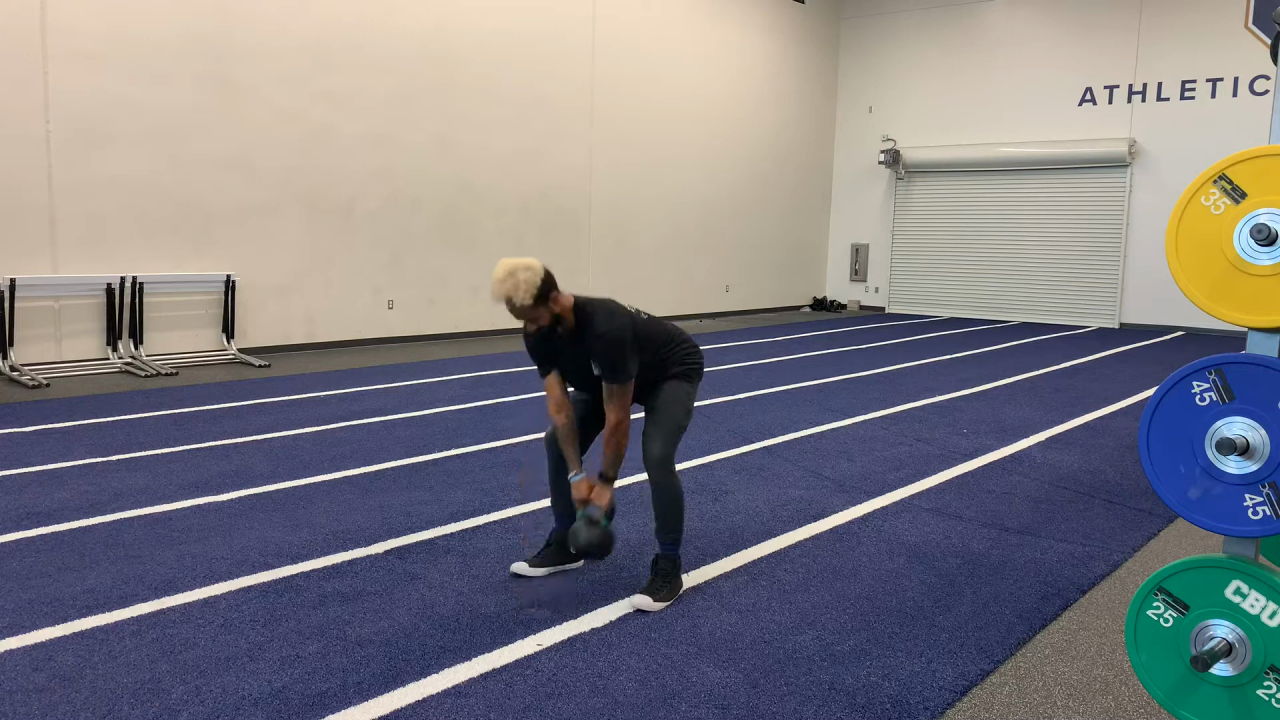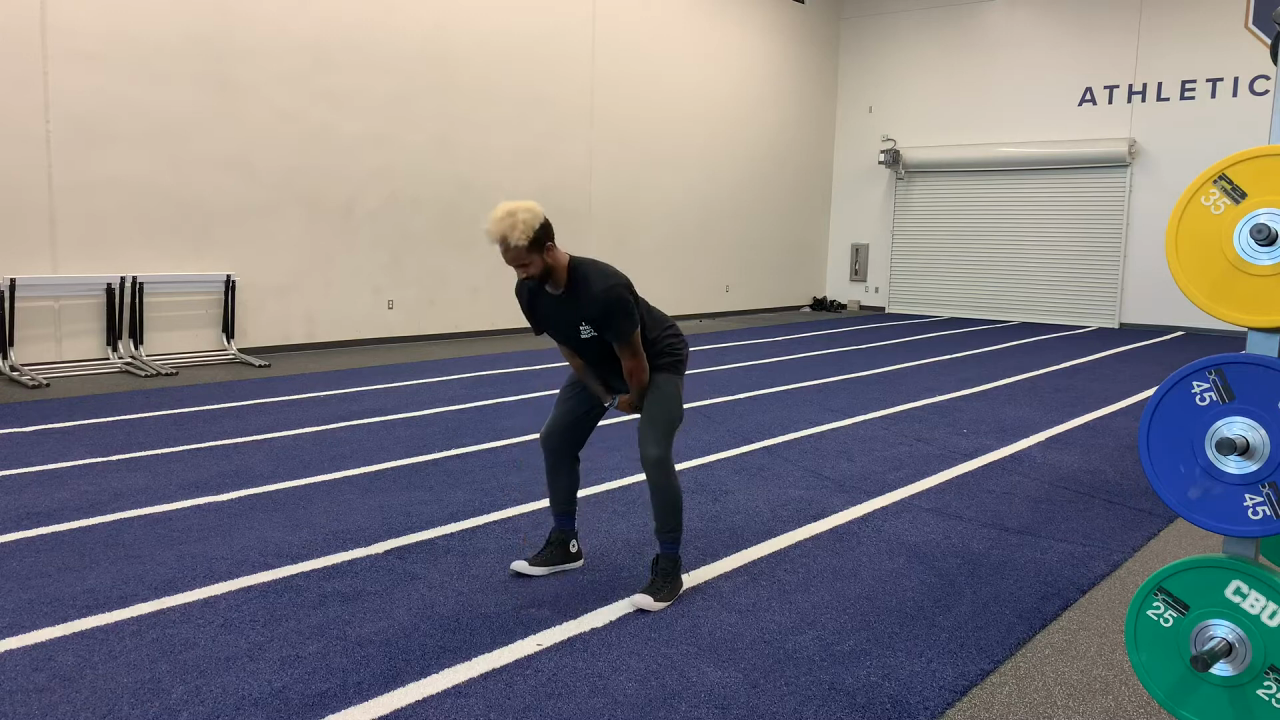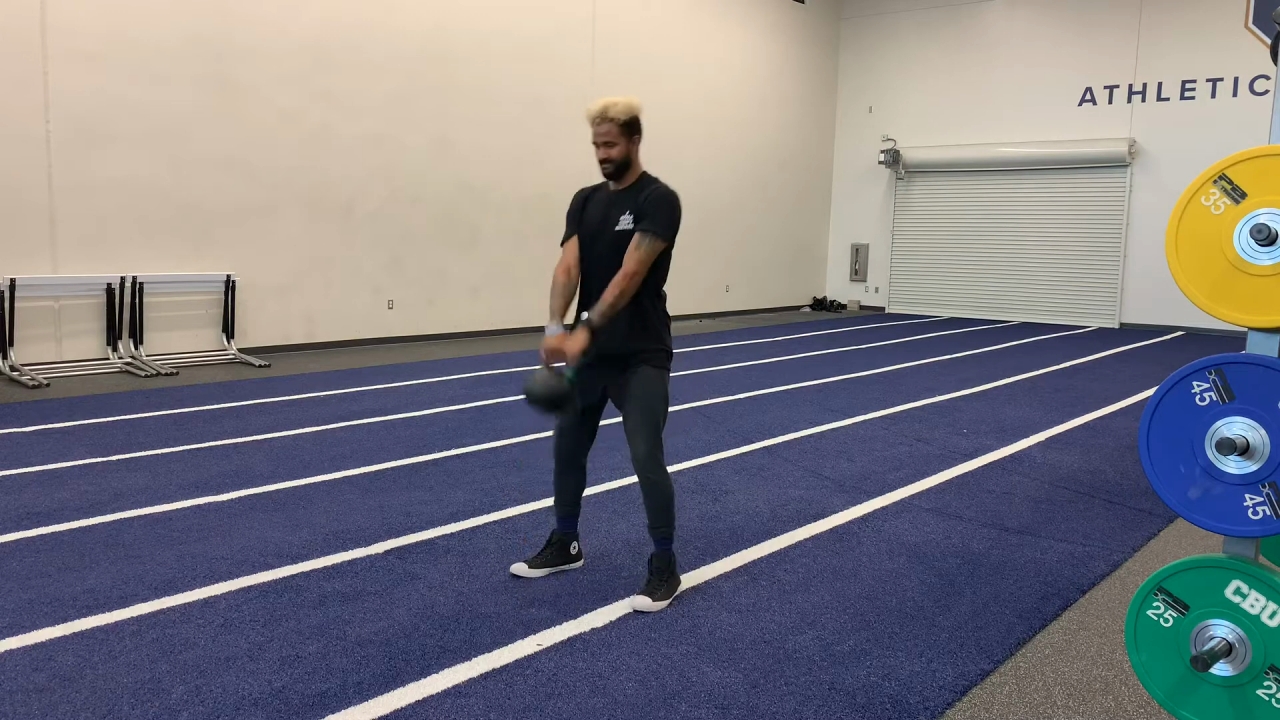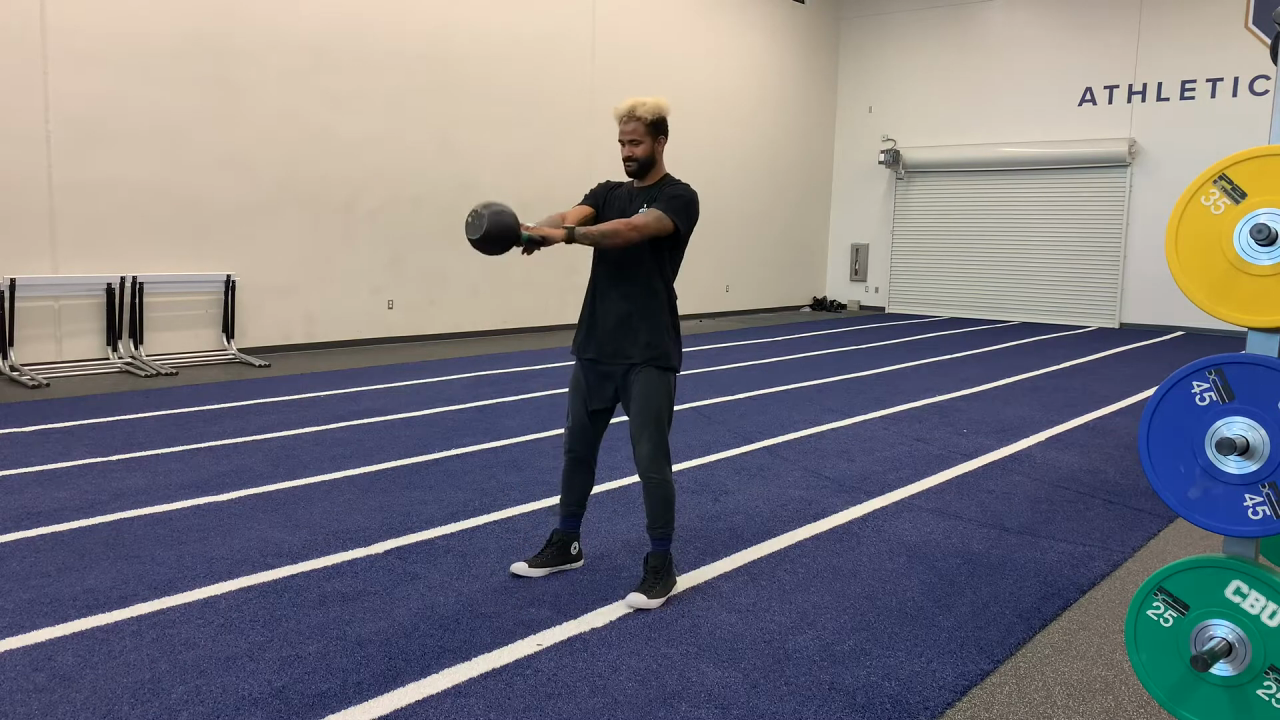
dt=0.4s
person 1, frame 1
left shoulder: (609, 330)
right shoulder: (539, 333)
left elbow: (617, 420)
right elbow: (559, 407)
left wrist: (606, 482)
right wrist: (578, 475)
left hip: (674, 372)
left knee: (657, 456)
right knee: (559, 440)
left ankle: (669, 568)
right ankle: (565, 543)
person 1, frame 2
left shoulder: (603, 289)
right shoulder: (529, 291)
left elbow: (635, 362)
right elbow: (571, 352)
left wrist: (636, 403)
right wrist: (608, 398)
left hip: (657, 362)
right hip: (599, 363)
left knee: (654, 455)
right knee: (555, 439)
left ankle: (668, 567)
right ankle: (564, 543)
person 1, frame 3
left shoulder: (659, 200)
right shoulder: (585, 201)
left elbow: (631, 273)
right elbow: (569, 263)
left wrist: (586, 331)
right wrist: (556, 327)
left hip: (641, 353)
right hip: (590, 347)
left knee: (646, 456)
right knee: (567, 445)
left ankle: (664, 566)
right ankle: (565, 543)
person 1, frame 4
left shoulder: (679, 197)
right shoulder: (608, 192)
left elbow: (632, 230)
right elbow: (572, 217)
left wrist: (566, 235)
right wrist: (538, 229)
left hip: (649, 354)
right hip: (595, 347)
left knee: (650, 459)
right knee: (577, 448)
left ankle: (660, 565)
right ankle: (566, 544)
